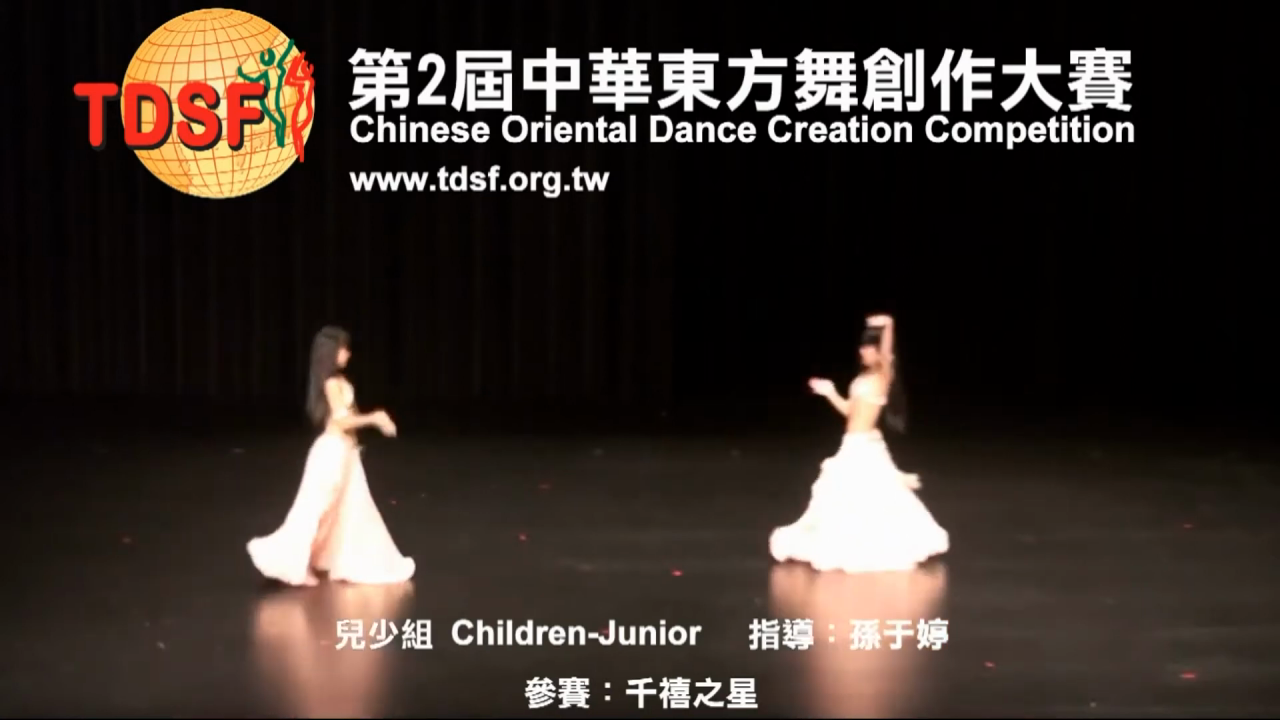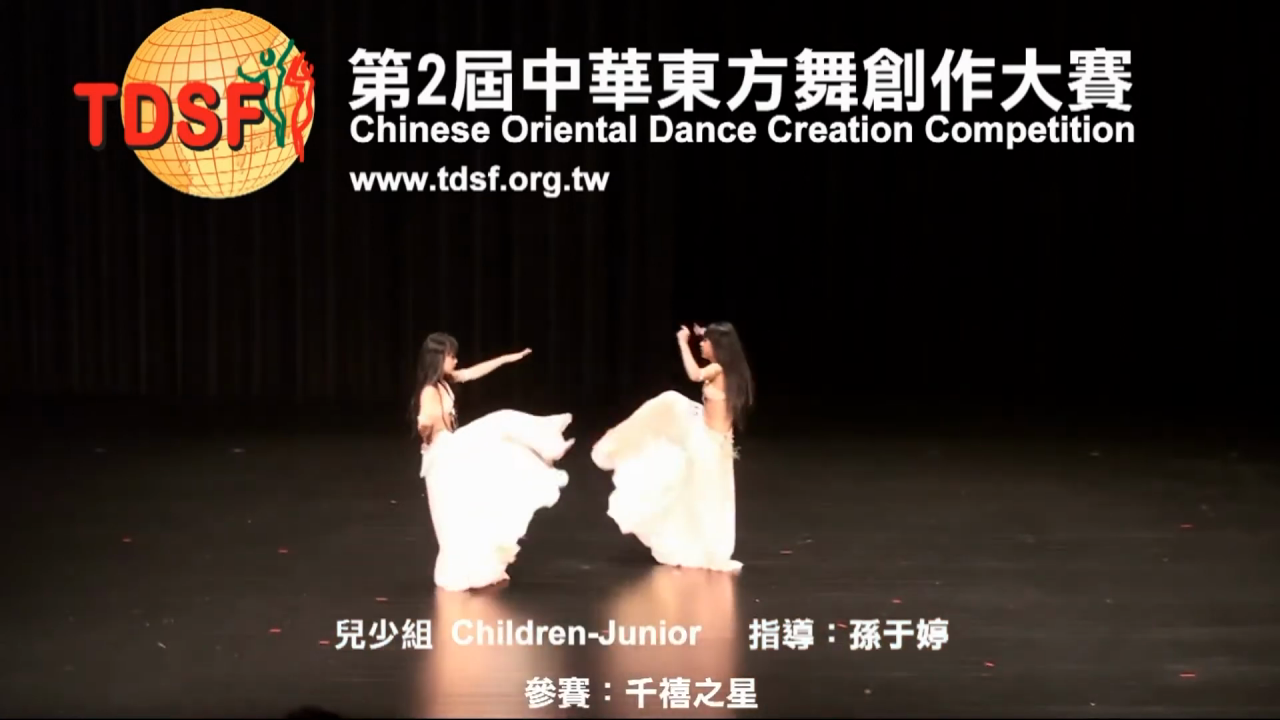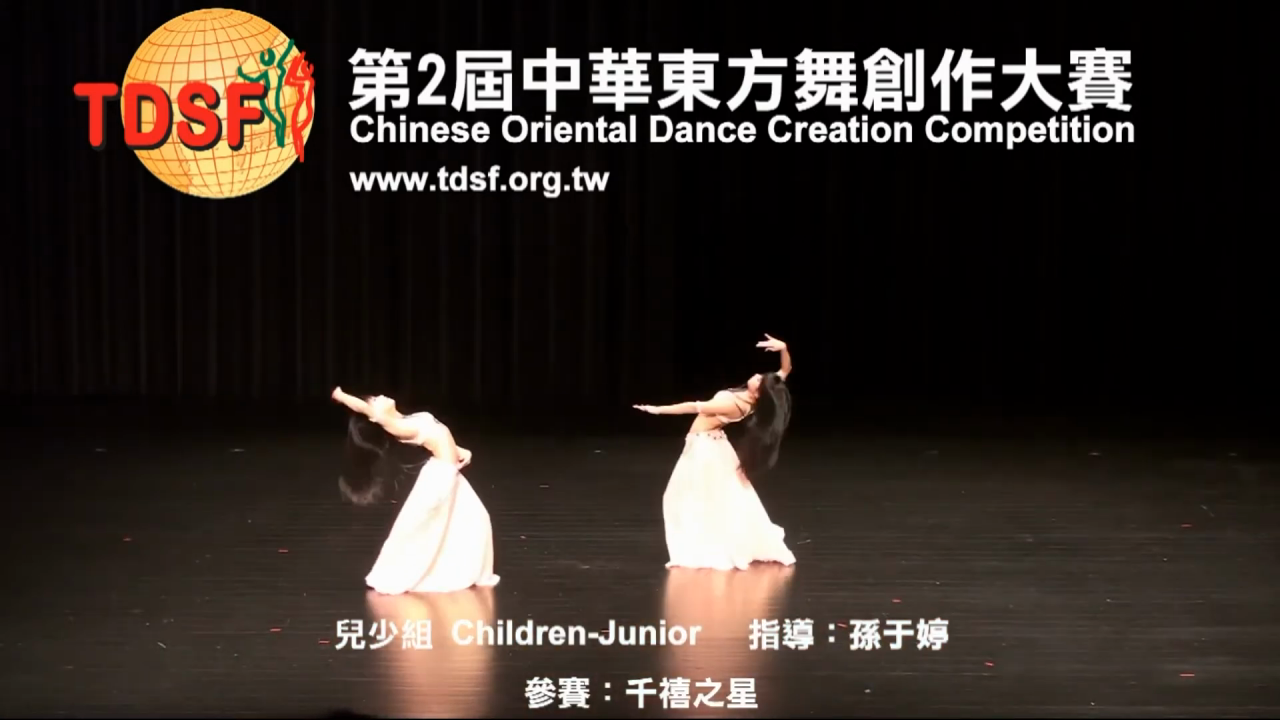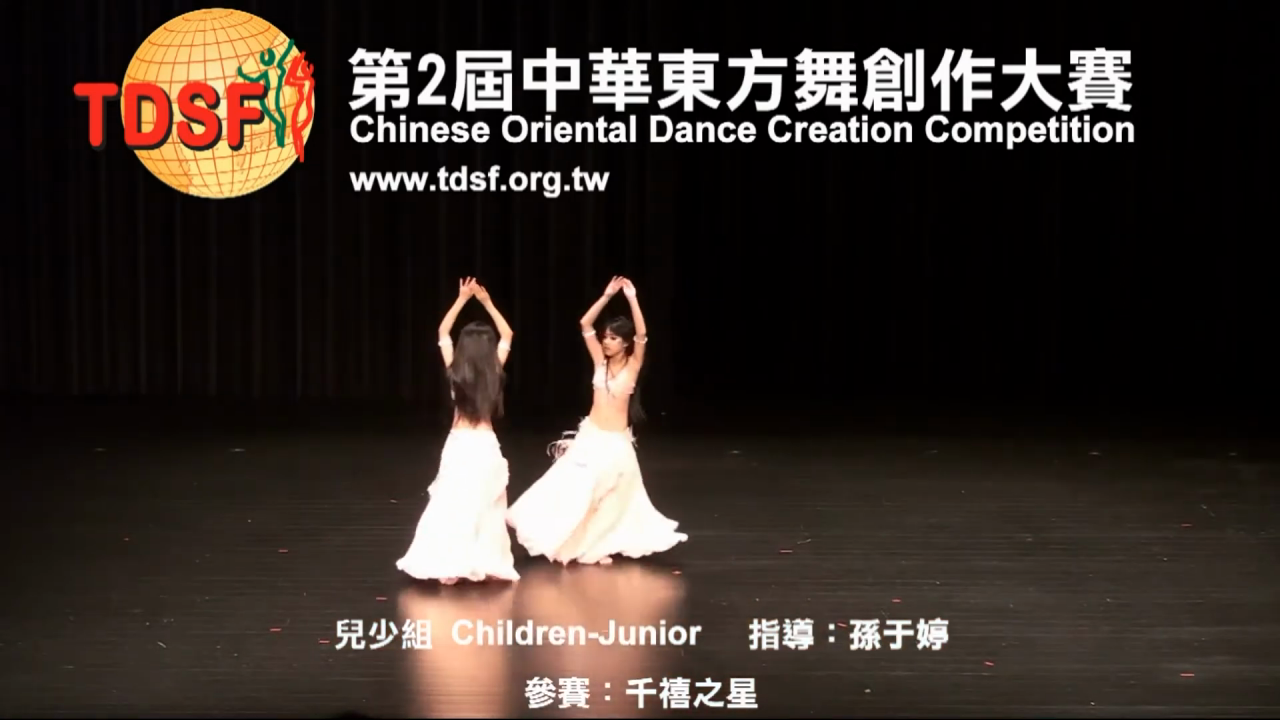
dt=1s
person 1, frame 1
left shoulder: (883, 376)
right shoulder: (863, 378)
left elbow: (886, 355)
left wrist: (888, 326)
right wrist: (830, 392)
left hip: (864, 446)
right hip: (854, 445)
person 1, frame 2
left shoulder: (718, 369)
right shoulder: (730, 368)
left elbow: (695, 374)
left wrist: (683, 343)
right wrist: (707, 335)
left hip: (710, 441)
right hip: (700, 434)
left knee: (705, 498)
left ankle: (712, 555)
person 1, frame 3
left shoulder: (734, 405)
right shoulder: (760, 400)
left elbow: (695, 407)
right elbow: (786, 368)
left wrist: (658, 409)
right wrist: (781, 347)
left hip: (703, 448)
right hip: (715, 446)
left knee: (703, 503)
right knee: (729, 500)
person 1, frame 4
left shoulder: (633, 366)
right shoulder: (600, 361)
left elbow: (642, 334)
right elbow: (585, 324)
left wrist: (632, 298)
right wrist: (607, 296)
left hip: (617, 441)
right hip: (590, 435)
left knee: (614, 498)
right knee: (571, 486)
person 2, frame 1
left shoulder: (335, 378)
right shoulder: (333, 383)
right elbow: (343, 421)
right wrist: (374, 418)
left hip: (344, 450)
right hip: (333, 449)
left knee: (353, 509)
right knee: (318, 507)
left ankle: (354, 566)
right ankle: (291, 564)
person 2, frame 2
left shoulder: (444, 380)
right shoulder: (430, 390)
left elbow: (471, 373)
right elbow: (423, 423)
left wrist: (506, 358)
right wrist: (429, 420)
left hip: (452, 449)
right hip: (441, 454)
right knee: (455, 512)
person 2, frame 3
left shoulder: (403, 422)
right shoulder: (394, 426)
left elbow: (438, 438)
right elbow: (363, 407)
left wrist: (458, 451)
right wrist: (342, 396)
left hip: (447, 475)
right hip: (438, 477)
left knee: (473, 520)
right knee: (416, 527)
left ankle: (468, 574)
right ankle: (391, 579)
person 2, frame 4
left shoulder: (455, 370)
right shoulder: (492, 372)
left elbow: (443, 332)
right elbow: (507, 335)
left wrist: (462, 299)
right wrist: (486, 302)
left hip: (457, 444)
right hip: (483, 446)
left knee: (450, 507)
right knee: (485, 508)
left ankle: (446, 566)
right ankle: (483, 563)
